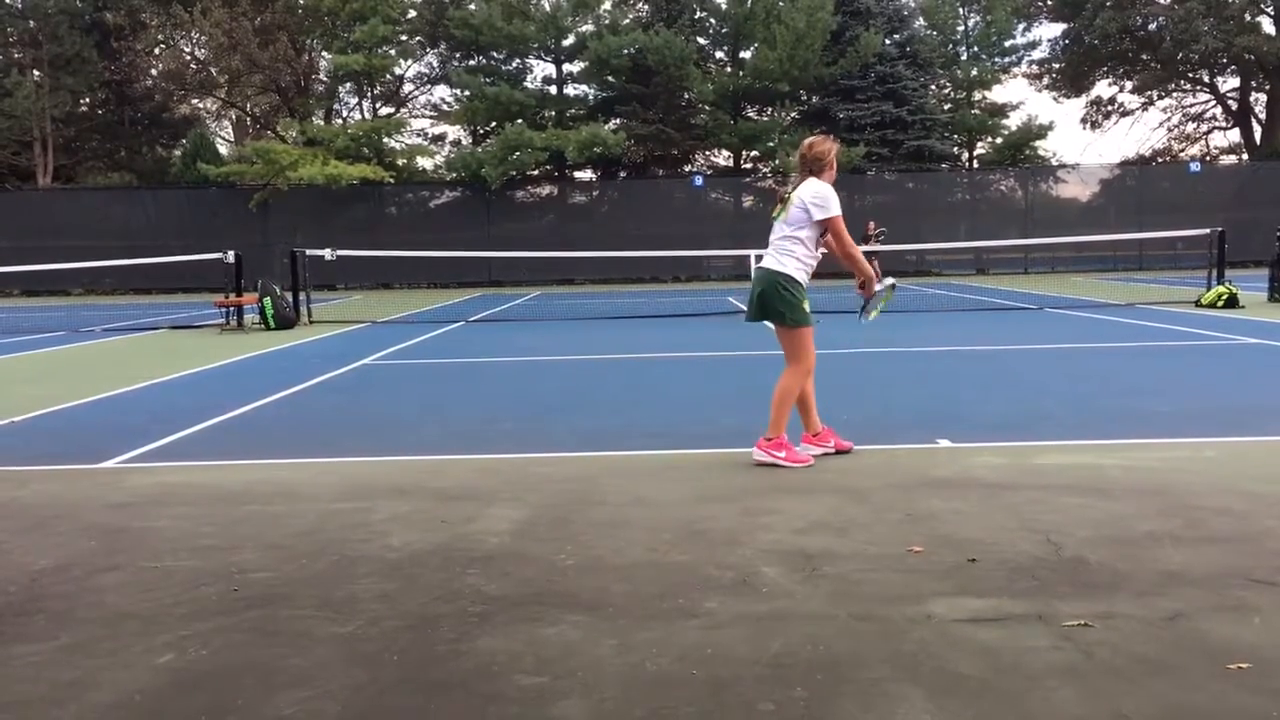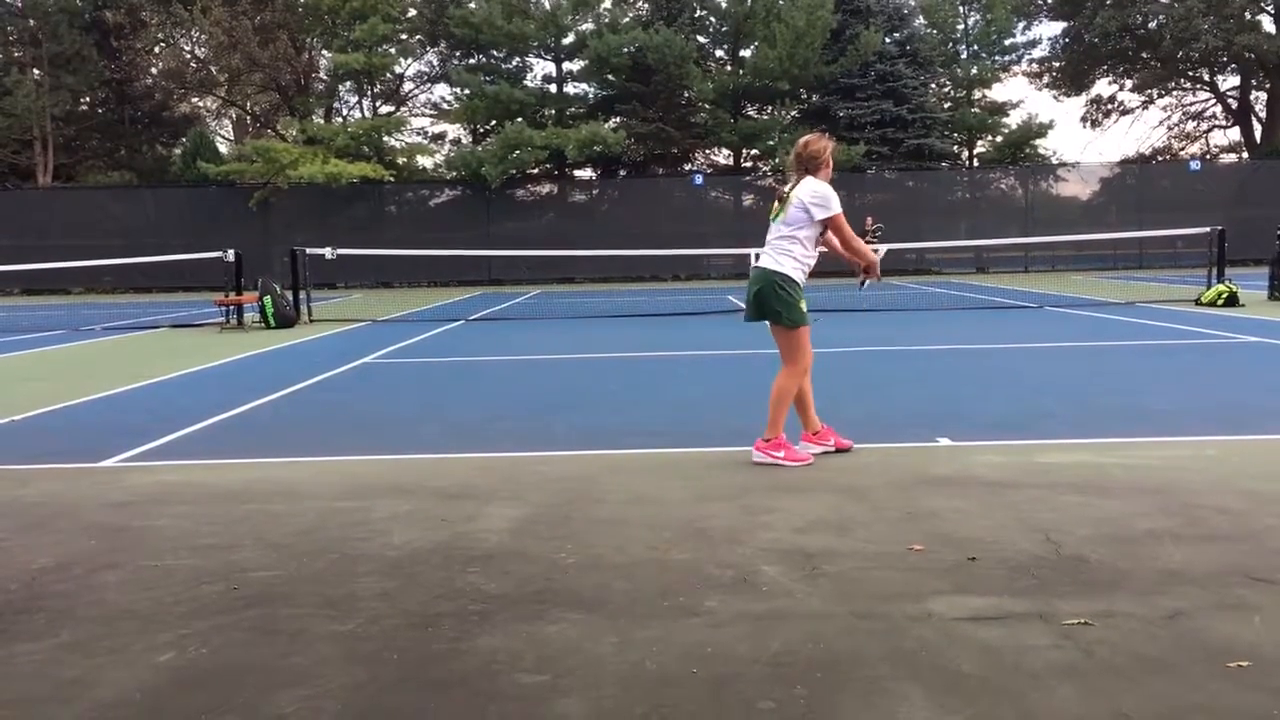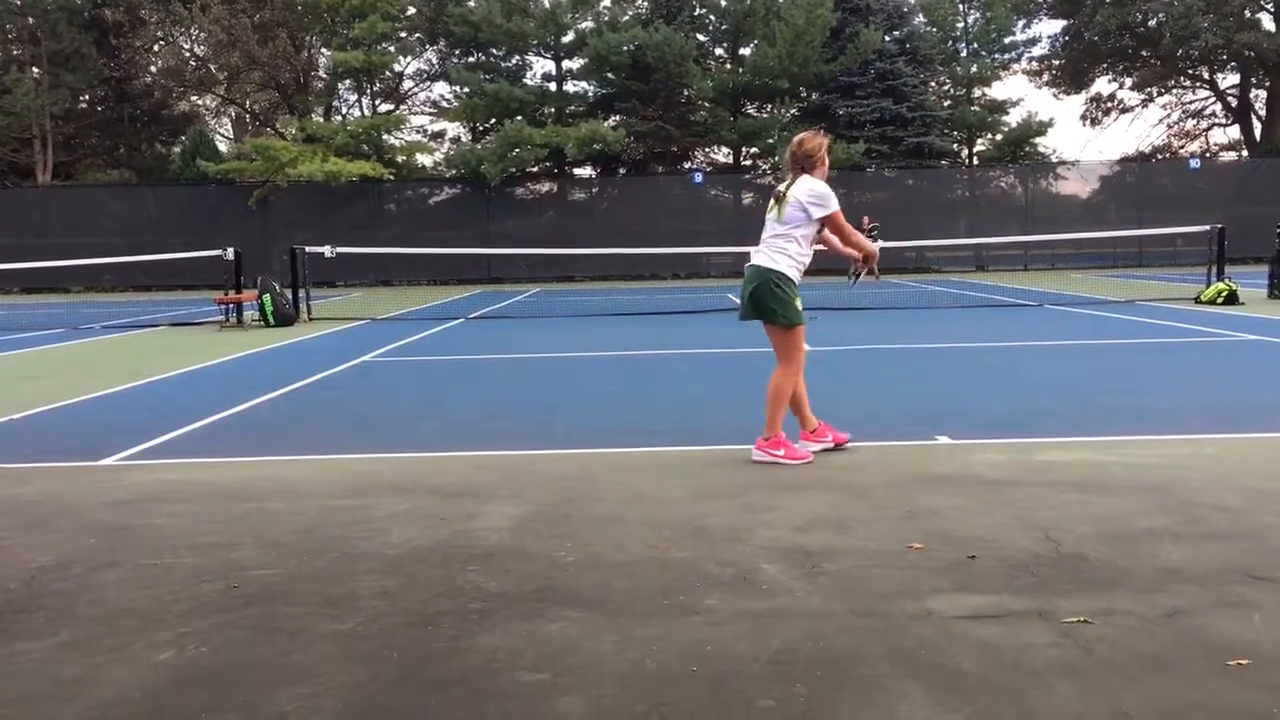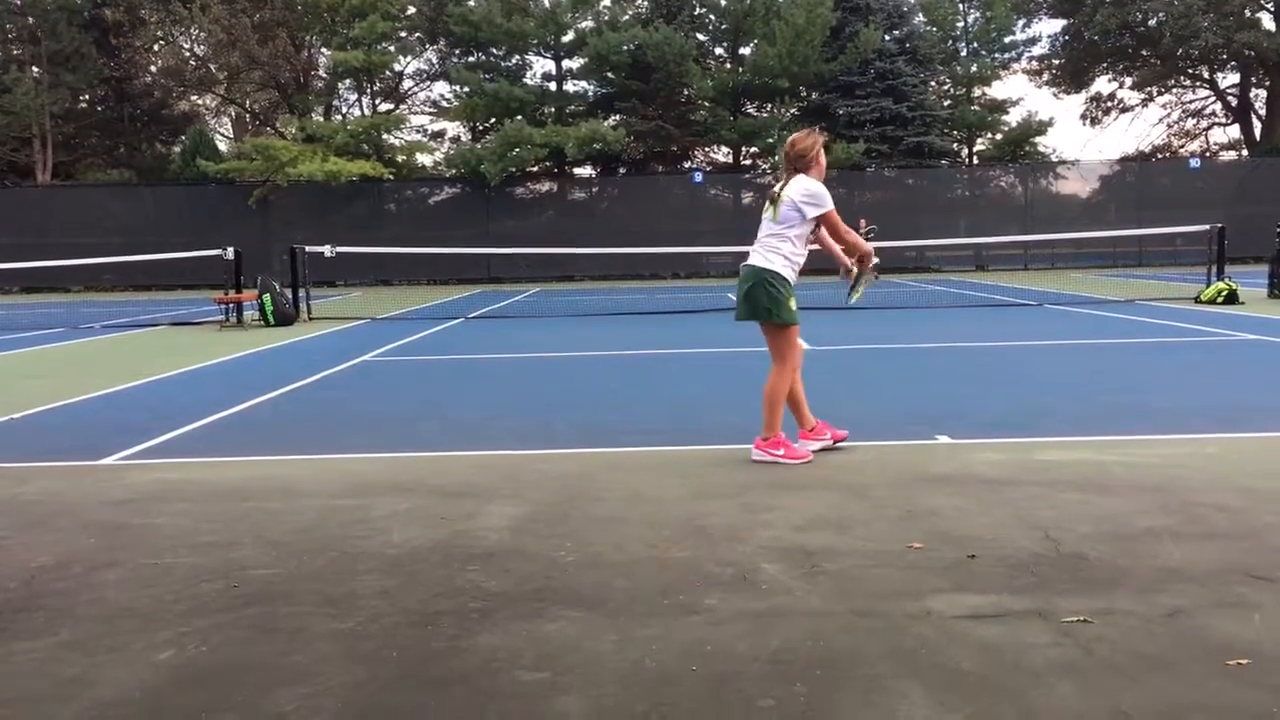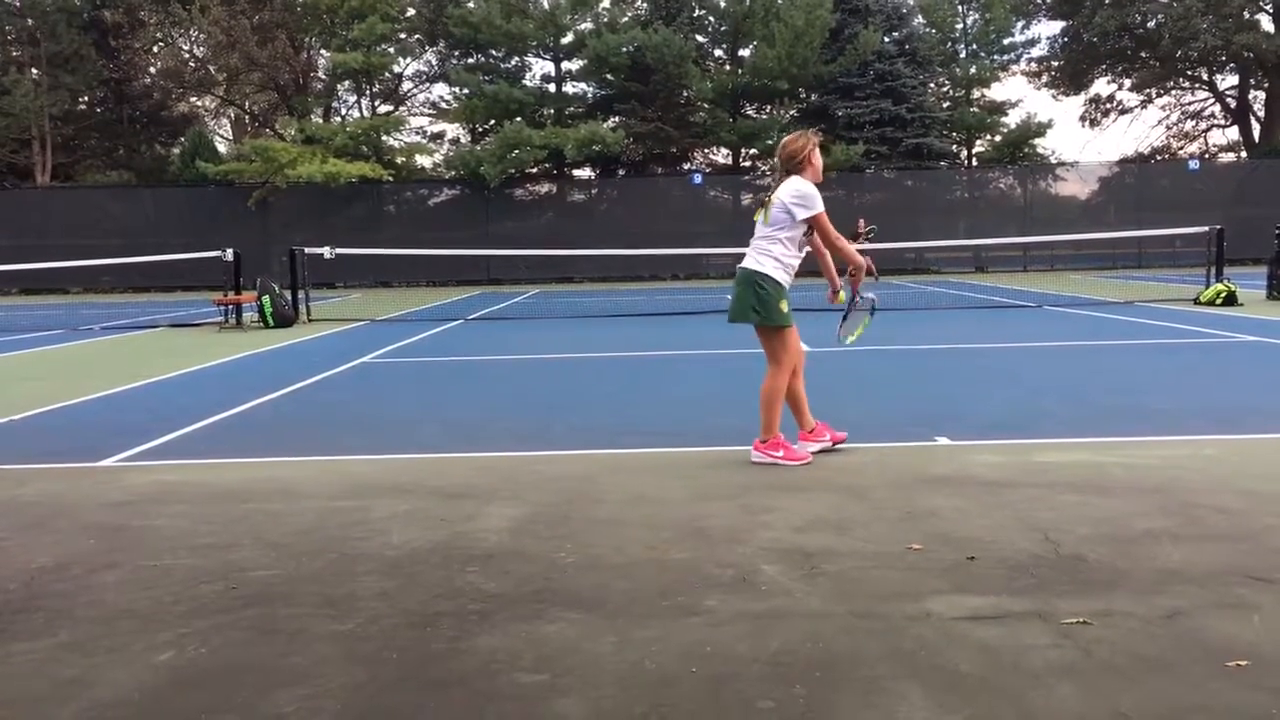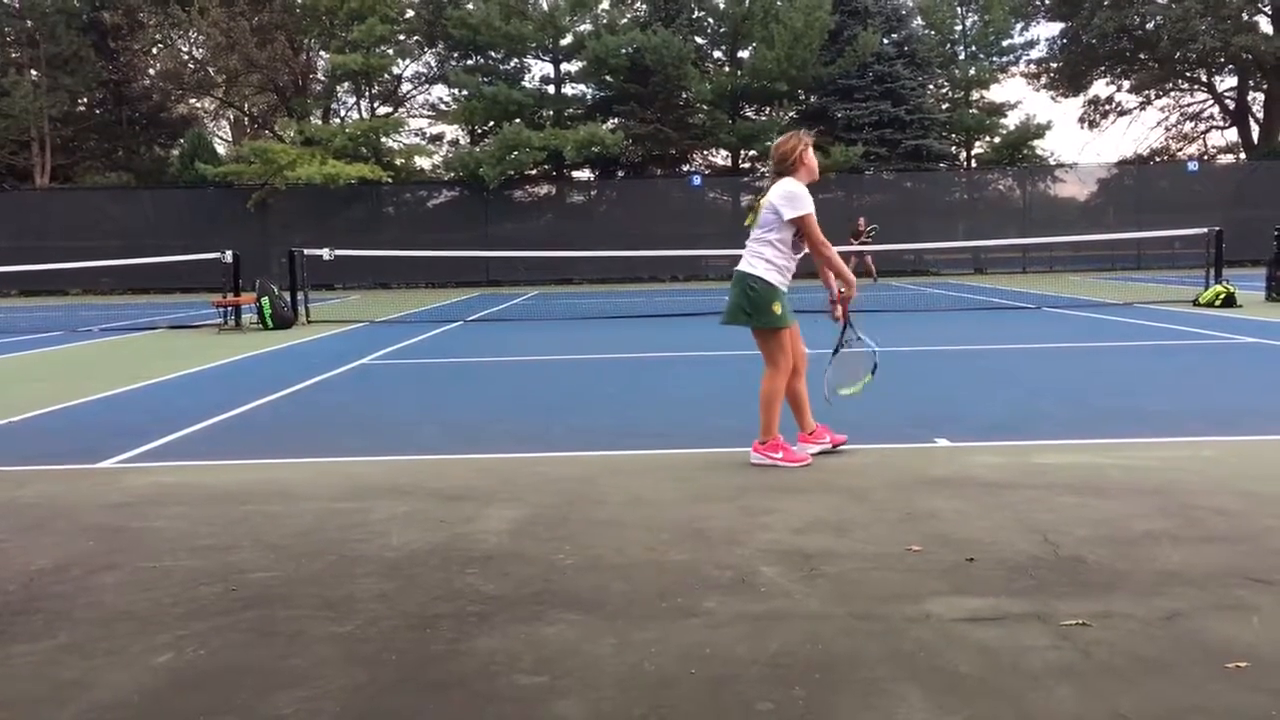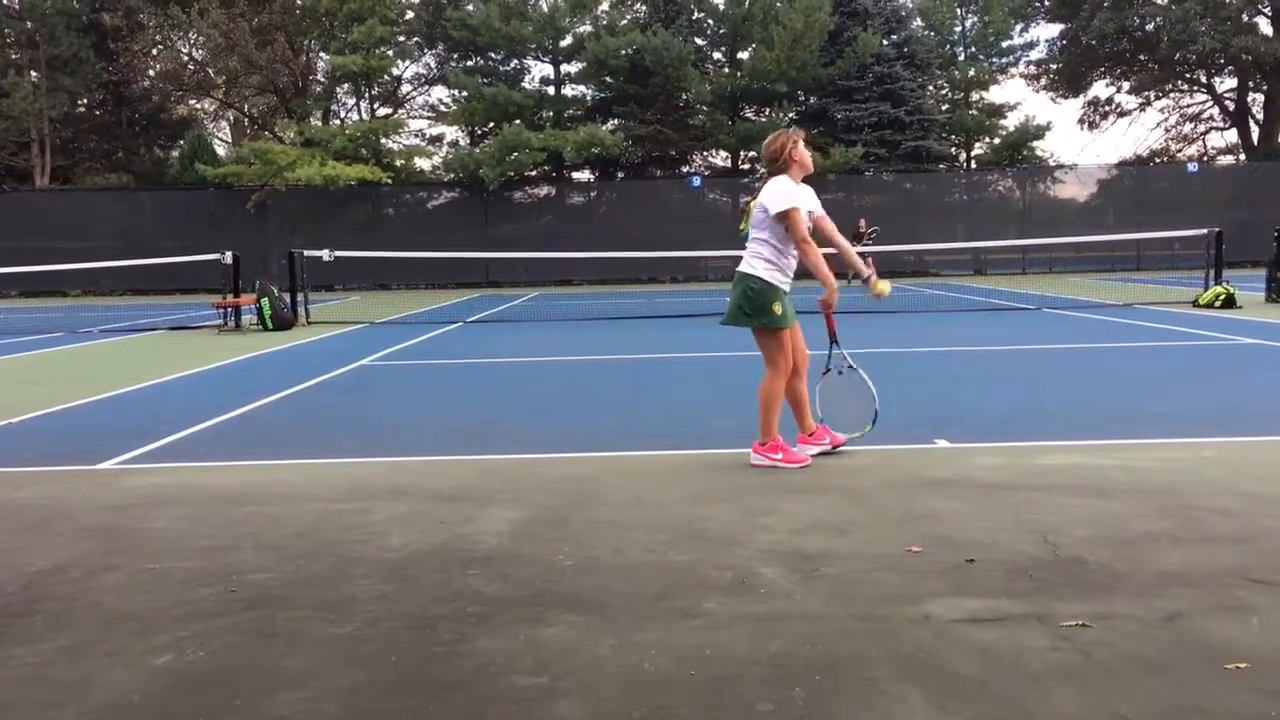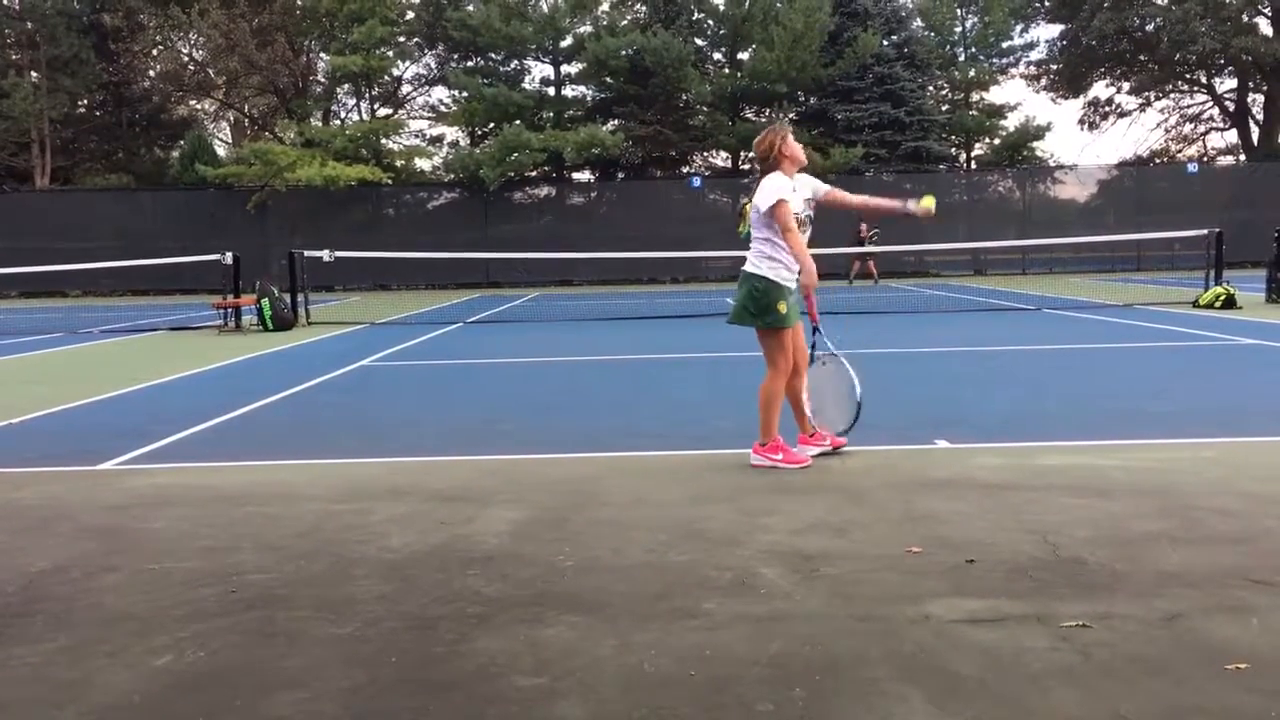
dt=0.1s
person 1, frame 1
left shoulder: (801, 191)
right shoulder: (821, 191)
left elbow: (828, 241)
right elbow: (845, 244)
left wrist: (857, 269)
right wrist: (869, 276)
left hip: (774, 278)
right hip: (783, 281)
left knee: (803, 363)
right knee: (800, 365)
left ankle: (815, 435)
right ankle: (771, 442)
person 1, frame 2
left shoulder: (798, 189)
right shoulder: (819, 190)
left elbow: (827, 238)
right elbow: (848, 240)
left wrist: (857, 260)
right wrist: (873, 262)
left hip: (772, 278)
right hip: (780, 280)
left knee: (800, 363)
right knee: (796, 365)
left ankle: (814, 433)
right ankle: (770, 443)
person 1, frame 3
left shoulder: (793, 188)
right shoulder: (816, 189)
left elbow: (823, 233)
right elbow: (846, 234)
left wrist: (855, 254)
right wrist: (871, 252)
left hip: (766, 276)
right hip: (775, 279)
left knee: (794, 361)
right knee: (790, 363)
left ankle: (812, 431)
right ankle: (770, 442)
person 1, frame 4
left shoulder: (790, 188)
right shoulder: (811, 188)
left elbow: (819, 234)
right elbow: (842, 233)
left wrist: (844, 260)
right wrist: (866, 251)
left hip: (762, 276)
right hip: (770, 278)
left knee: (791, 361)
right knee: (785, 363)
left ankle: (810, 430)
right ankle: (769, 441)
person 1, frame 5
left shoulder: (794, 190)
right shoulder: (803, 190)
left elbow: (818, 244)
right elbow: (831, 239)
left wrist: (833, 280)
right wrist: (858, 263)
left hip: (769, 283)
right hip: (763, 281)
left knee: (794, 362)
right knee: (782, 364)
left ankle: (810, 431)
right ankle: (767, 443)
person 1, frame 6
left shoulder: (790, 192)
right shoulder: (793, 191)
left elbow: (812, 248)
right elbow: (819, 244)
left wrist: (834, 291)
right wrist: (848, 278)
left hip: (768, 286)
right hip: (759, 284)
left knee: (797, 362)
right knee: (780, 366)
left ankle: (810, 433)
right ankle: (767, 444)
person 1, frame 7
left shoulder: (803, 194)
right shoulder: (781, 189)
left elbow: (833, 235)
right elbow: (803, 243)
left wrist: (864, 271)
right wrist: (828, 281)
left hip: (774, 287)
right hip: (760, 285)
left knee: (797, 363)
right knee: (782, 366)
left ankle: (811, 434)
right ankle: (768, 445)
person 1, frame 8
left shoulder: (804, 184)
right shoulder: (773, 184)
left elbow: (853, 200)
right elbow: (789, 232)
left wrist: (901, 205)
right wrist: (806, 267)
left hip: (784, 286)
right hip: (765, 283)
left knee: (799, 364)
right knee: (781, 367)
left ankle: (810, 435)
right ankle: (767, 446)
